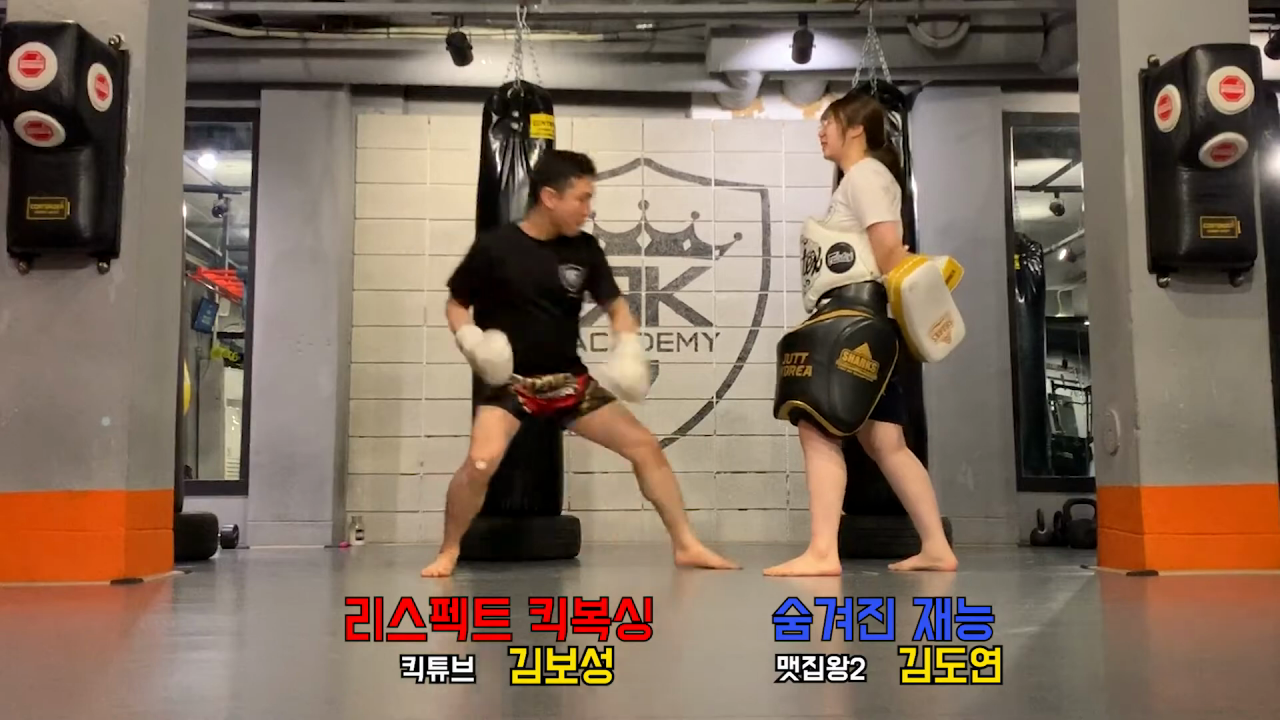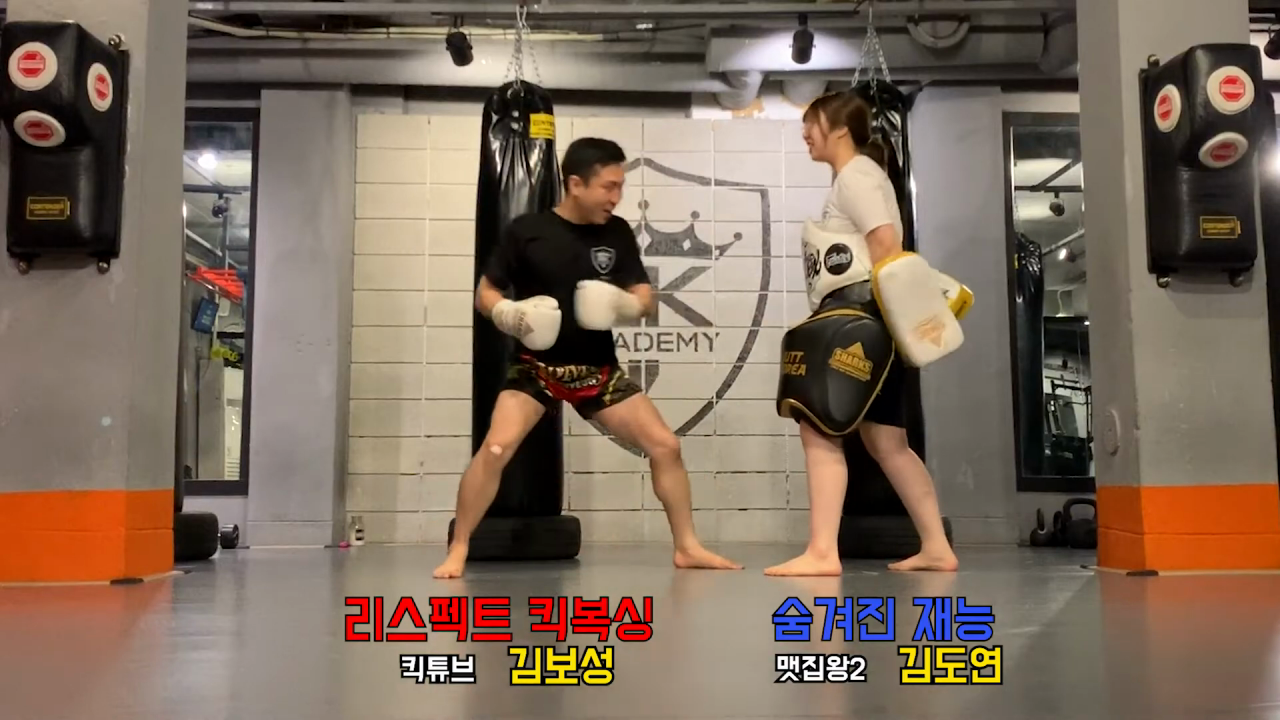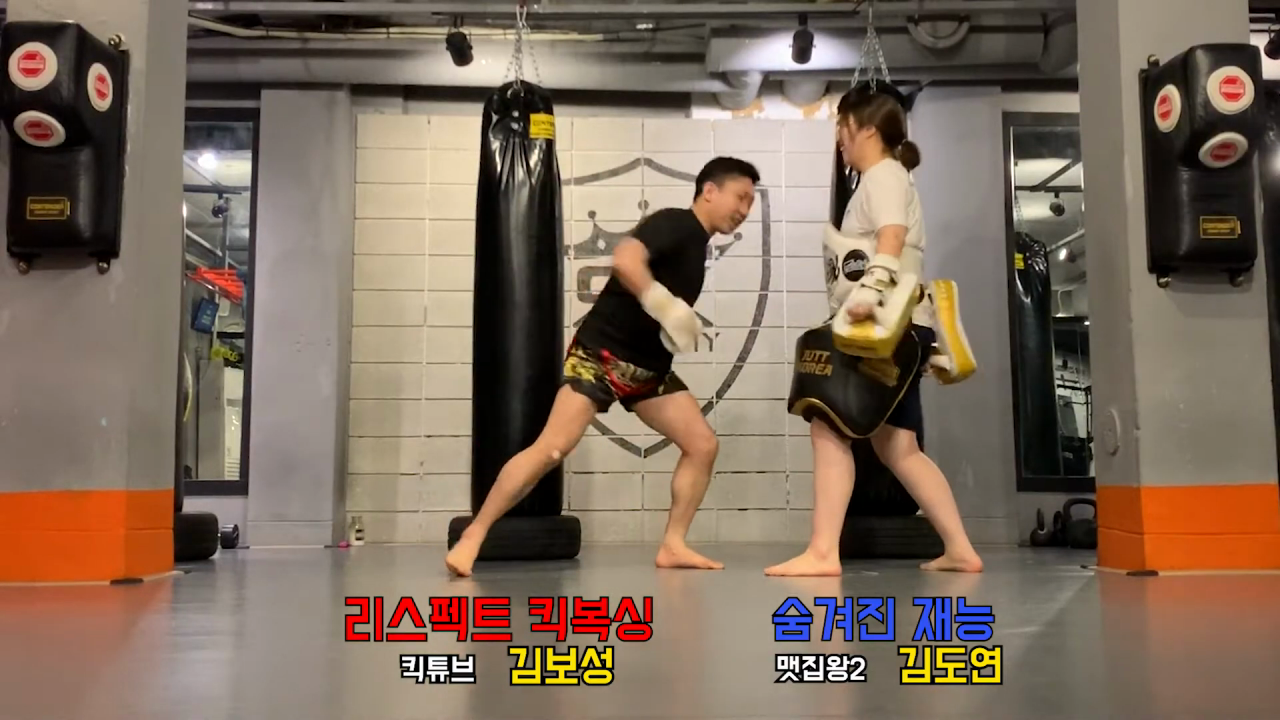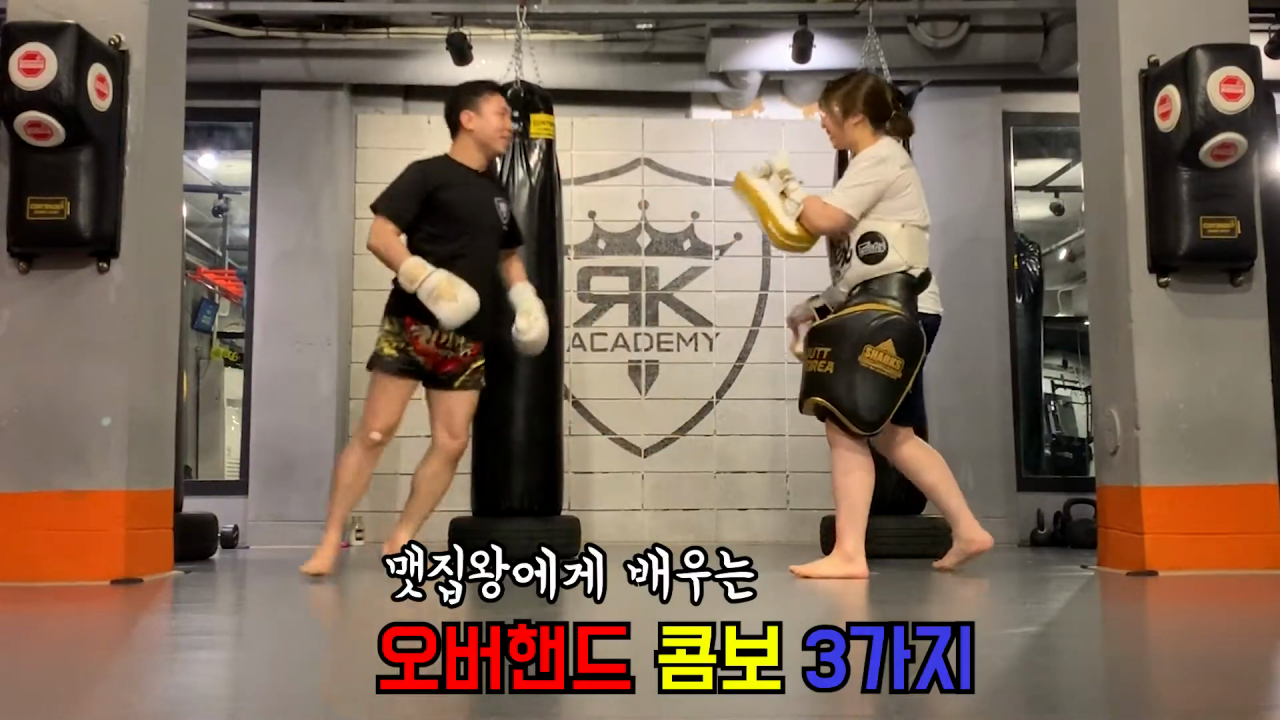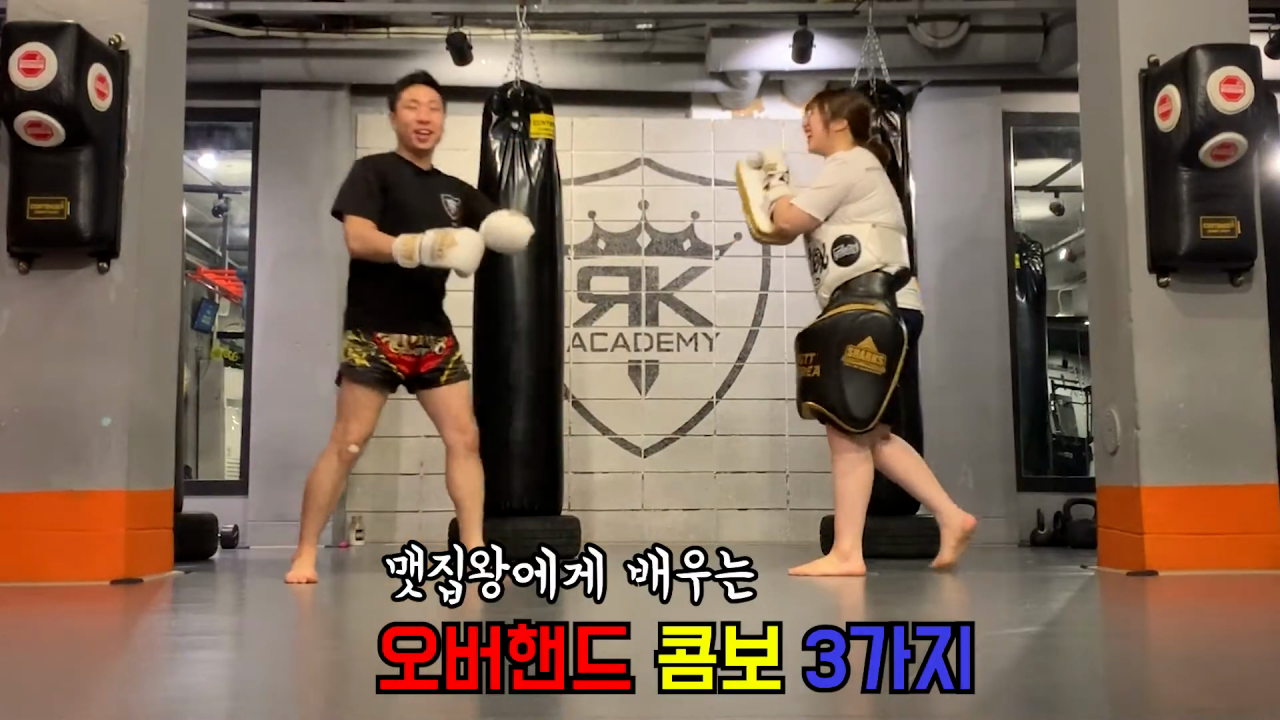
dt=1s
person 1, frame 1
left shoulder: (864, 175)
right shoulder: (862, 178)
left elbow: (889, 245)
right elbow: (889, 250)
left knee: (817, 428)
right knee: (884, 442)
left ankle: (822, 552)
right ankle: (936, 548)
person 1, frame 2
left shoulder: (855, 176)
right shoulder: (856, 177)
left elbow: (886, 247)
left knee: (819, 428)
right knee: (884, 441)
left ankle: (822, 553)
right ankle: (937, 548)
person 1, frame 3
left shoulder: (884, 176)
right shoulder: (880, 181)
left elbow: (890, 242)
left wrist: (865, 290)
left knee: (830, 428)
right knee: (897, 447)
left ankle: (823, 553)
right ankle: (960, 549)
person 1, frame 4
left shoulder: (877, 160)
right shoulder: (878, 160)
left elbow: (823, 220)
left wrist: (788, 183)
right wrist: (818, 305)
left knee: (846, 428)
right knee: (895, 434)
left ankle: (848, 555)
right ankle: (967, 531)
person 1, frame 5
left shoulder: (848, 166)
right shoulder: (860, 171)
left elbow: (788, 223)
left wrist: (772, 184)
right wrist: (827, 329)
left hip: (872, 312)
right hip: (878, 313)
left knee: (846, 430)
right knee: (870, 433)
left ankle: (846, 553)
right ankle: (951, 518)
person 2, frame 1
left shoulder: (585, 248)
right shoulder: (493, 248)
left elbow: (616, 305)
right elbow: (456, 305)
left wrist: (629, 348)
right wrist: (471, 339)
left hip: (567, 377)
right hip: (511, 378)
left knee: (646, 450)
right knee: (481, 461)
left ankle: (687, 545)
right ankle: (449, 550)
person 2, frame 2
left shoulder: (617, 233)
right shoulder: (526, 231)
left elbow: (644, 297)
right elbow: (487, 295)
left wrist: (620, 304)
right wrist: (513, 316)
left hip: (598, 368)
right hip: (535, 364)
left knee: (665, 446)
right knee: (496, 448)
left ankle: (686, 546)
right ankle: (458, 552)
person 2, frame 3
left shoulder: (695, 244)
right shoulder: (675, 229)
right elbow: (625, 261)
right wrist: (665, 307)
left hip: (647, 366)
right hip: (601, 353)
left knee: (702, 445)
right knee: (553, 448)
left ankle: (672, 545)
right ankle: (472, 537)
person 2, frame 4
left shoulder: (497, 192)
right shoulder: (429, 174)
left elbow: (507, 254)
right elbow: (379, 237)
left wrist: (525, 299)
right wrist: (426, 279)
left hip: (465, 335)
right hip: (412, 326)
left knee: (451, 443)
right knee: (374, 433)
left ankle: (399, 542)
right ankle: (330, 539)
person 2, frame 5
left shoulder: (455, 190)
right shoulder: (373, 171)
left elbow: (510, 235)
right elbow: (358, 238)
left wrist: (514, 232)
right wrist: (425, 248)
left hip: (433, 335)
right hip: (375, 332)
left knee: (464, 438)
right knee: (348, 443)
left ankle: (474, 552)
right ankle: (305, 553)
